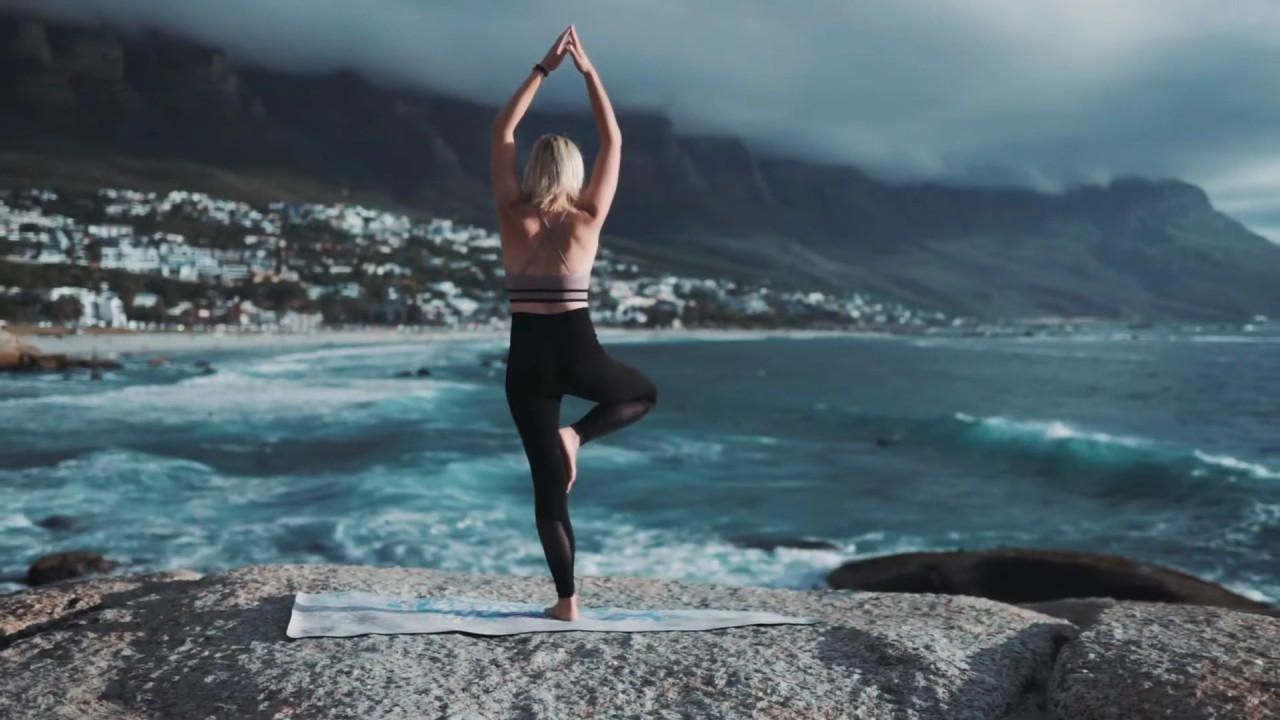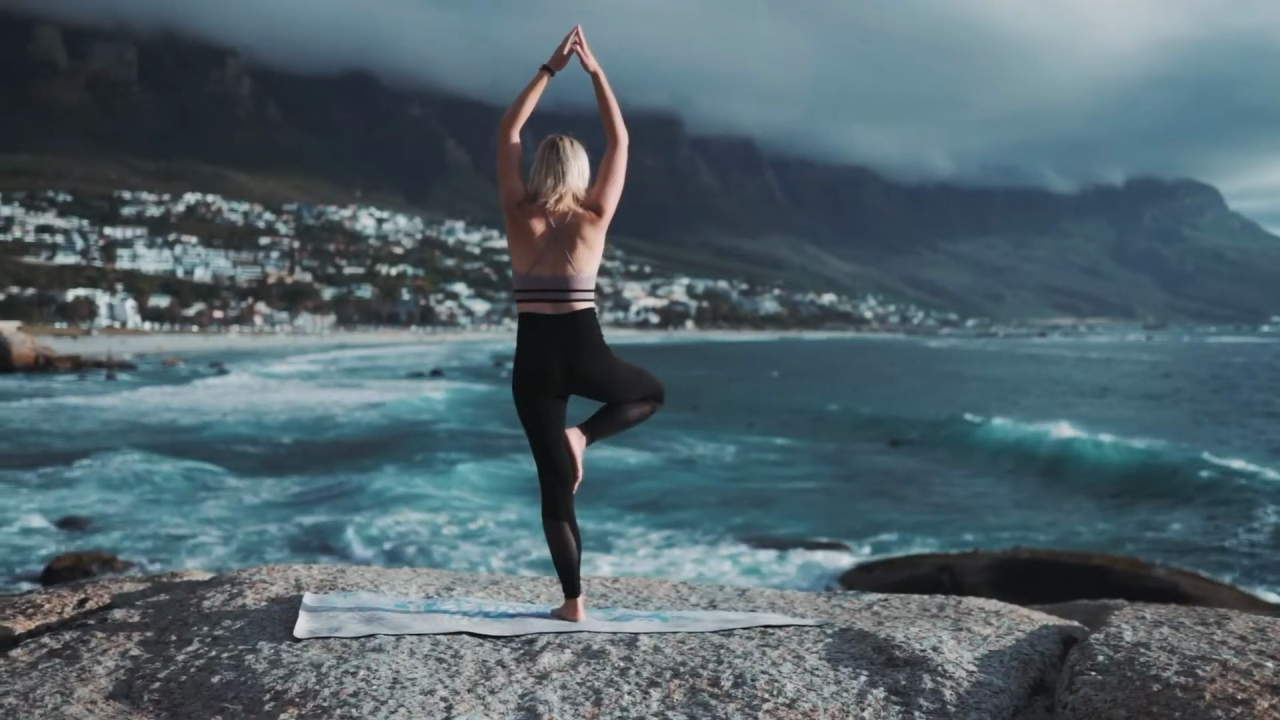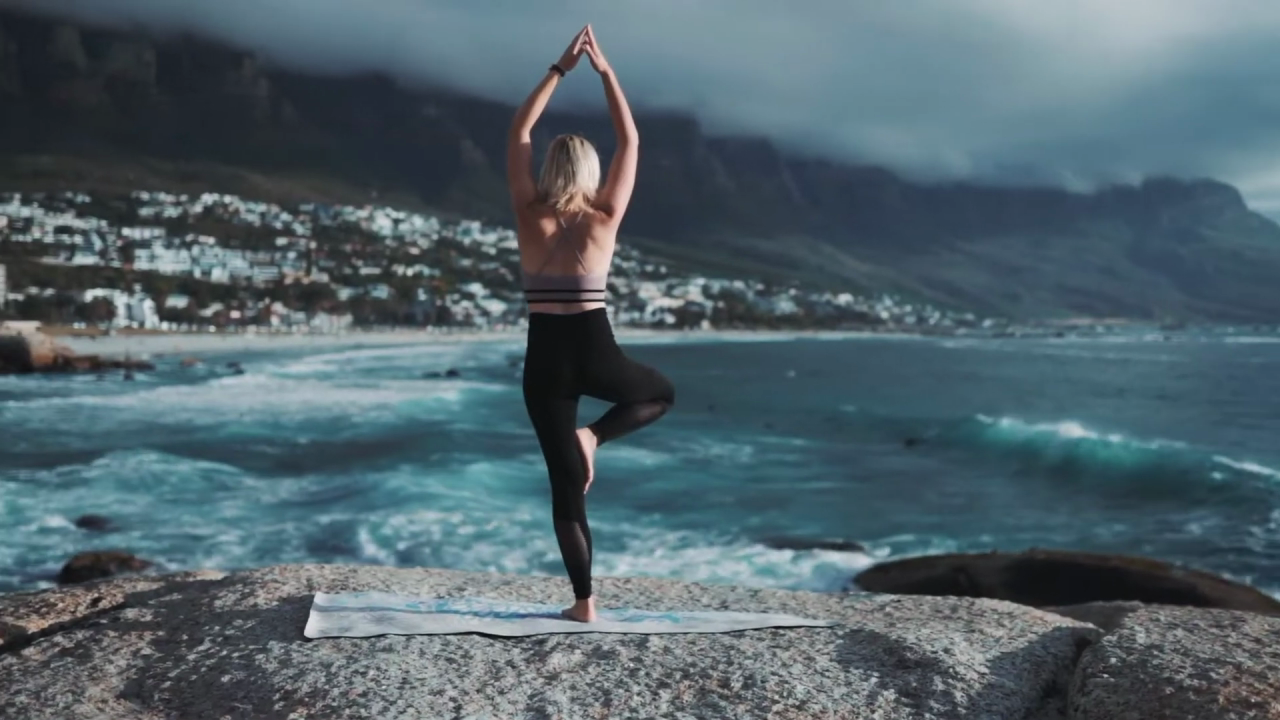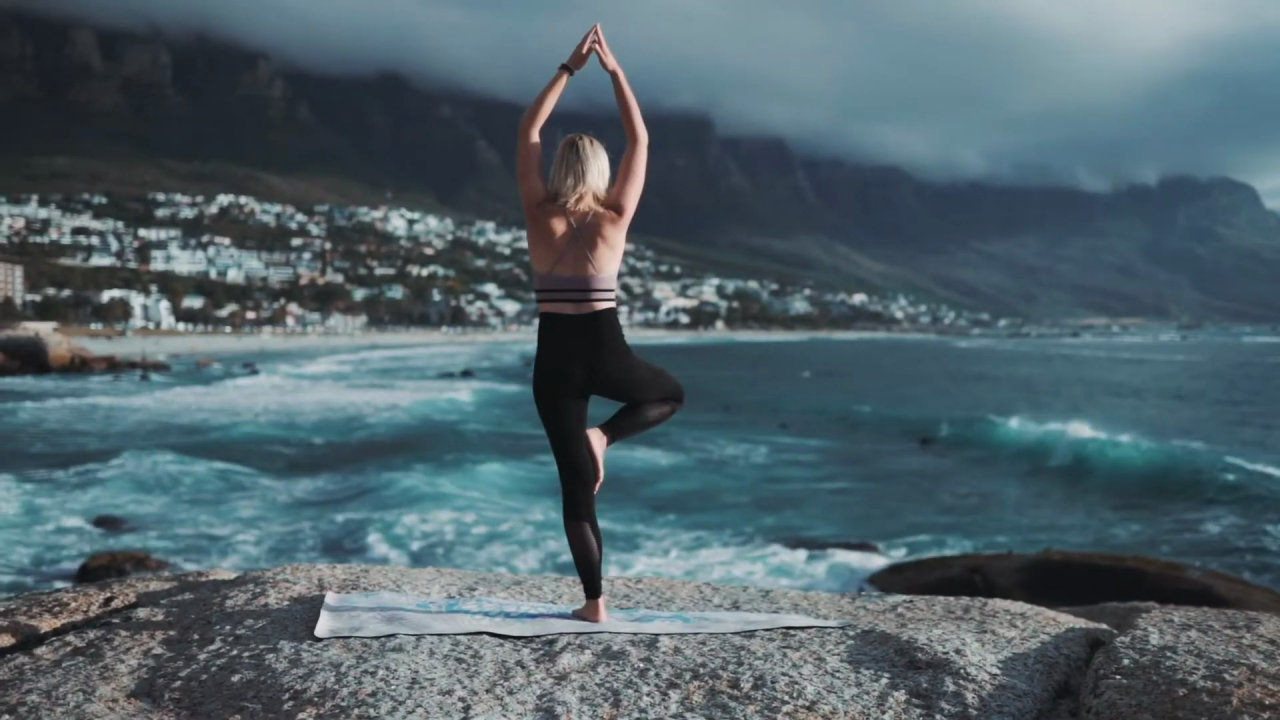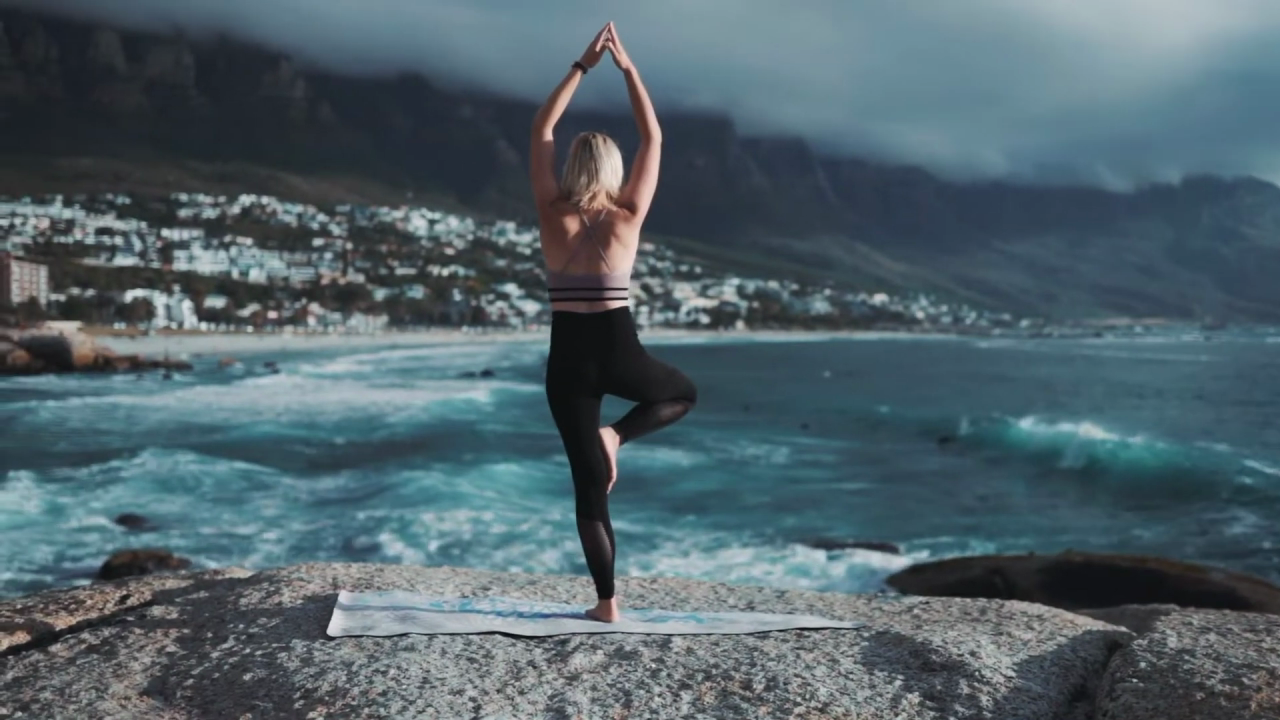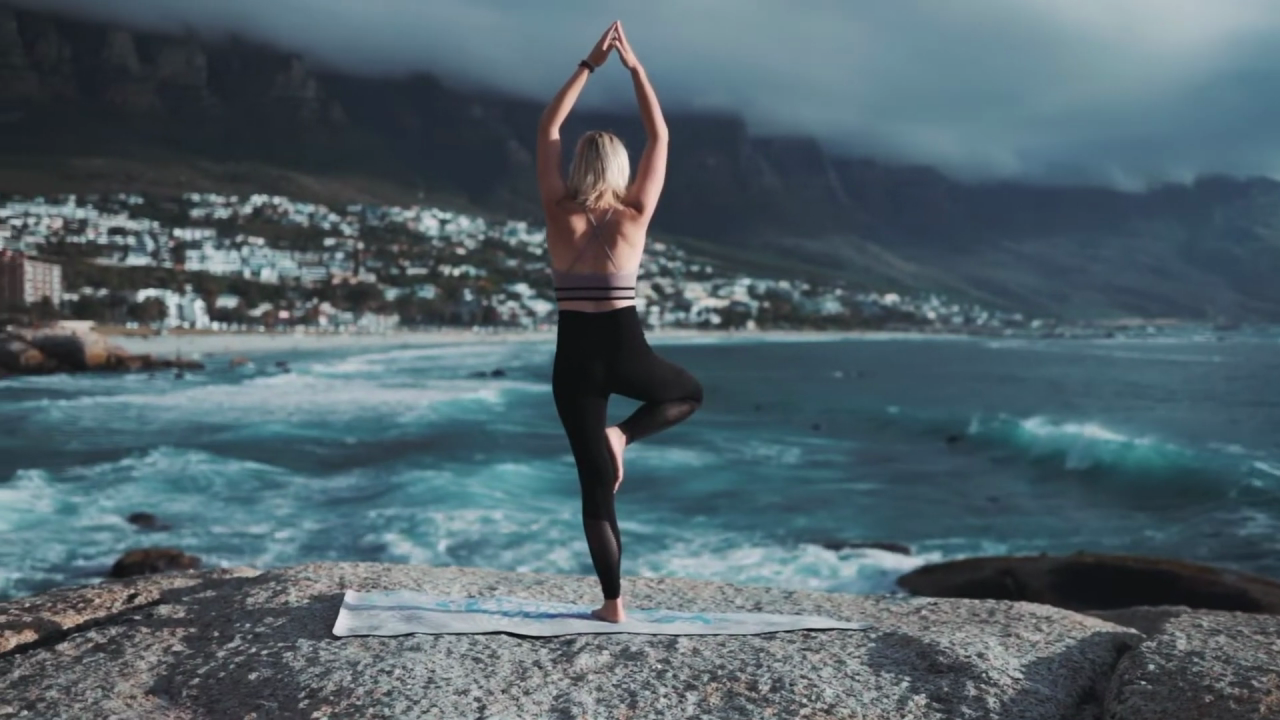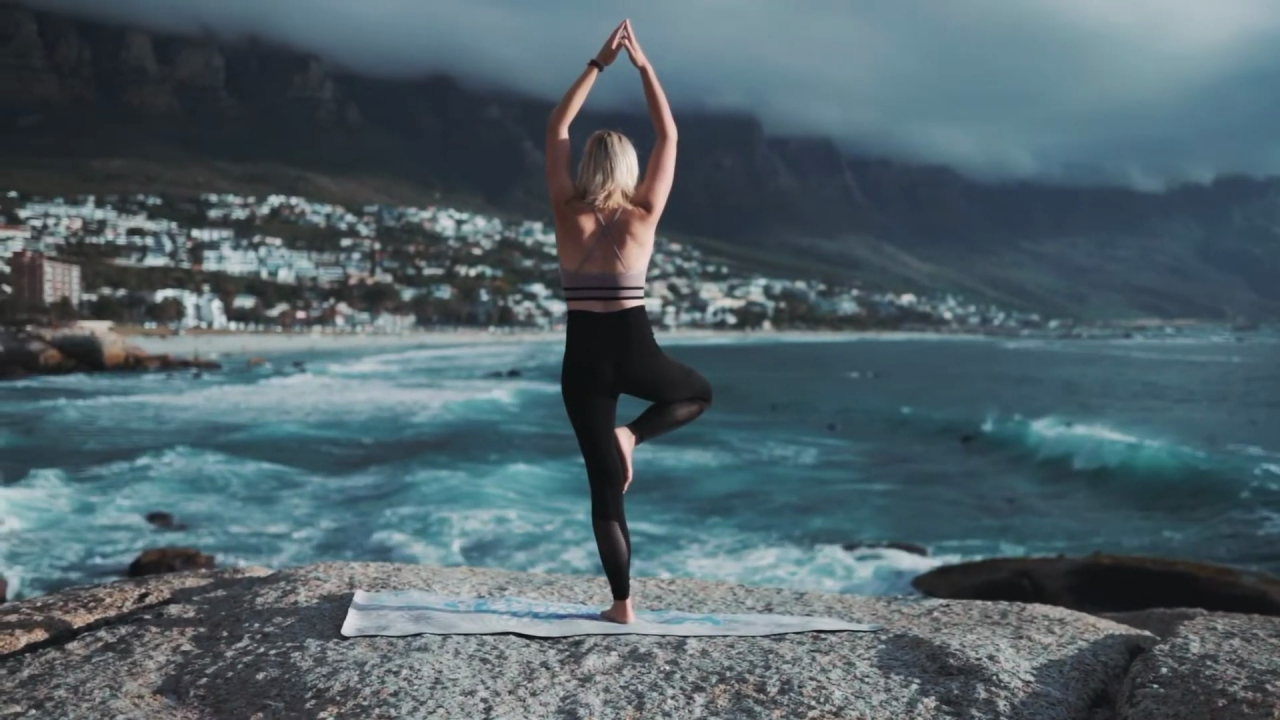
dt=0.2s
person 1, frame 1
left shoulder: (513, 217)
right shoulder: (588, 219)
left elbow: (502, 133)
right elbow: (613, 140)
left wrist: (543, 69)
right wrist: (587, 70)
left hip: (527, 359)
right hip: (578, 354)
left knee: (548, 486)
right knee: (644, 393)
left ankle: (566, 602)
right ankle: (577, 435)
person 1, frame 2
left shoulder: (518, 217)
right shoulder: (594, 219)
left elbow: (508, 133)
right elbow: (620, 140)
left wrist: (550, 69)
right wrist: (594, 69)
left hip: (534, 360)
right hip: (584, 354)
left knee: (555, 487)
right knee: (651, 393)
left ankle: (573, 603)
right ankle: (583, 435)
person 1, frame 3
left shoulder: (529, 217)
right shoulder: (604, 219)
left elbow: (518, 133)
right elbow: (630, 139)
left wrist: (559, 69)
right wrist: (603, 69)
left hip: (545, 361)
right hip: (595, 355)
left knee: (565, 487)
right knee: (662, 393)
left ankle: (583, 603)
right ankle: (594, 436)
person 1, frame 4
left shoulder: (539, 217)
right shoulder: (614, 219)
left elbow: (528, 132)
right elbow: (639, 138)
left wrist: (569, 68)
right wrist: (611, 68)
left hip: (554, 360)
right hip: (605, 355)
left knee: (575, 487)
right knee: (671, 393)
left ankle: (594, 603)
right ankle: (603, 436)
person 1, frame 5
left shoulder: (552, 215)
right shoulder: (628, 217)
left elbow: (541, 131)
right elbow: (652, 137)
left wrist: (582, 66)
right wrist: (626, 66)
left hip: (567, 360)
right hip: (618, 353)
left knee: (589, 487)
right knee: (684, 393)
left ankle: (607, 604)
right ankle: (616, 436)
person 1, frame 6
left shoulder: (559, 214)
right shoulder: (635, 216)
left elbow: (548, 129)
right elbow: (660, 136)
left wrist: (589, 65)
right wrist: (633, 65)
left hip: (574, 359)
right hip: (625, 353)
left knee: (595, 487)
right knee: (690, 392)
left ankle: (613, 604)
right ankle: (624, 435)
person 1, frame 7
left shoulder: (568, 214)
right shoulder: (643, 216)
left elbow: (557, 129)
right elbow: (669, 135)
left wrist: (598, 63)
right wrist: (642, 64)
left hip: (583, 360)
right hip: (634, 353)
left knee: (604, 488)
right knee: (700, 392)
left ankle: (622, 605)
right ankle: (633, 435)
